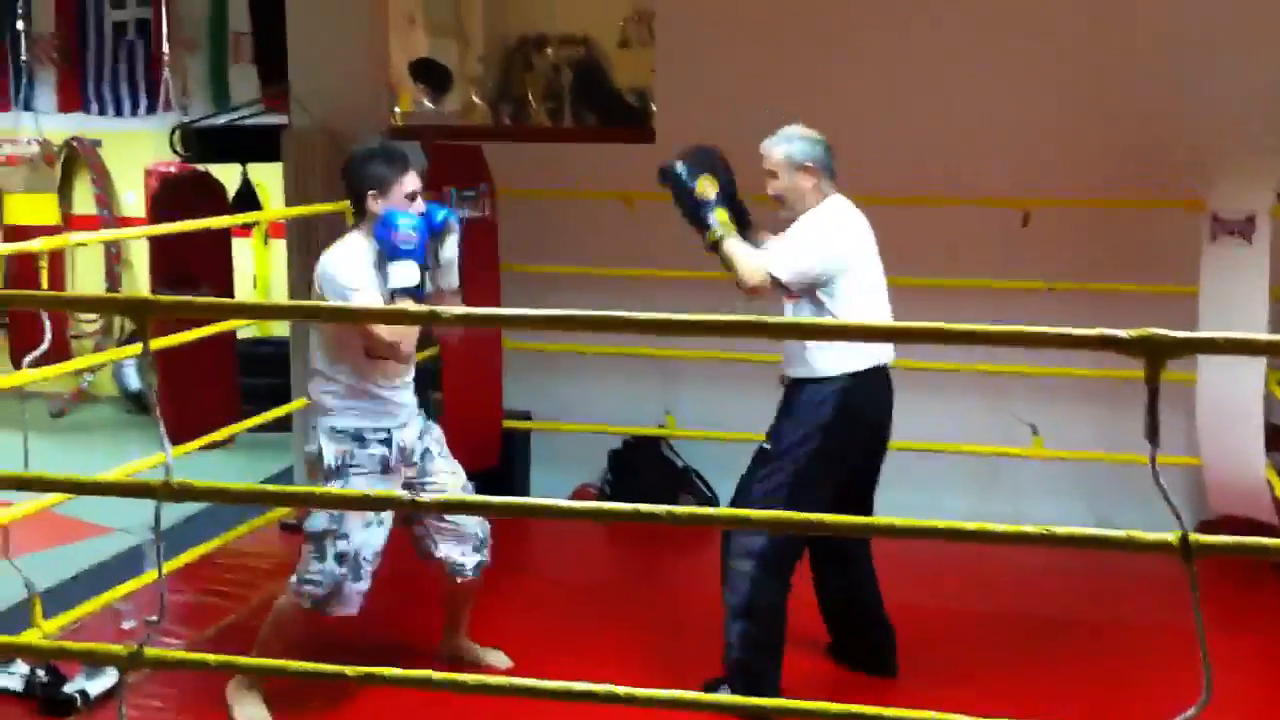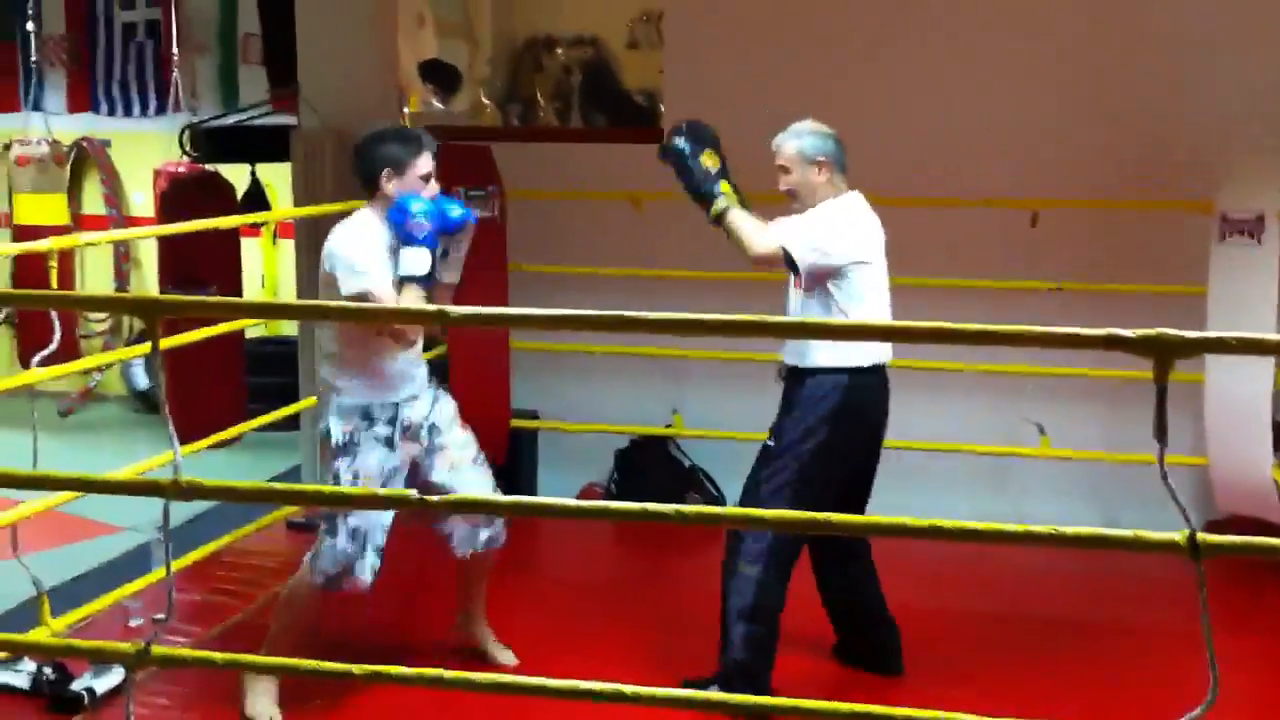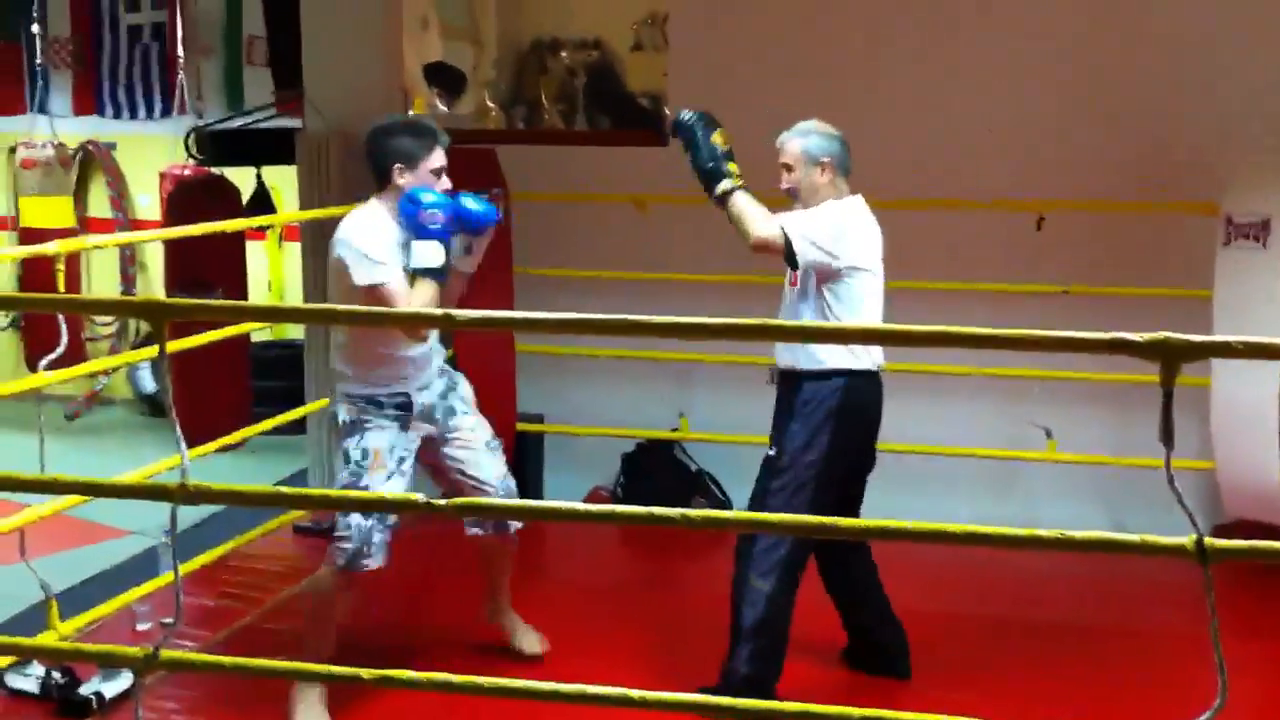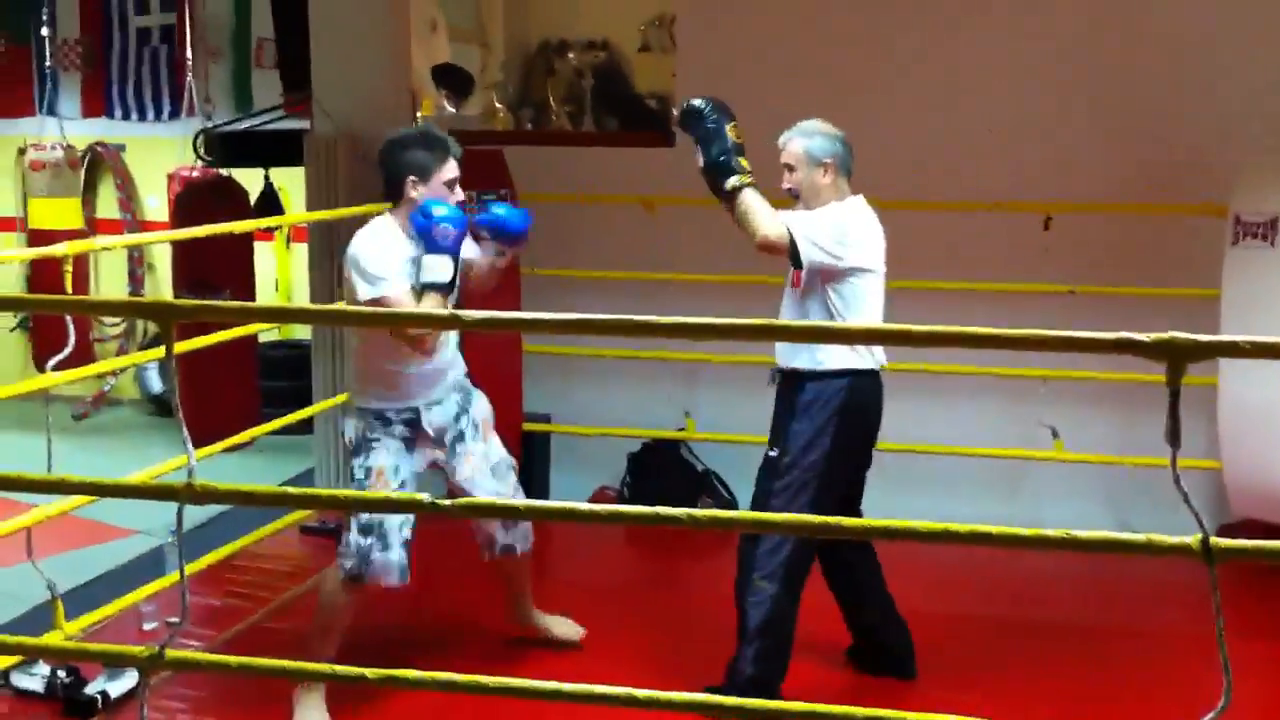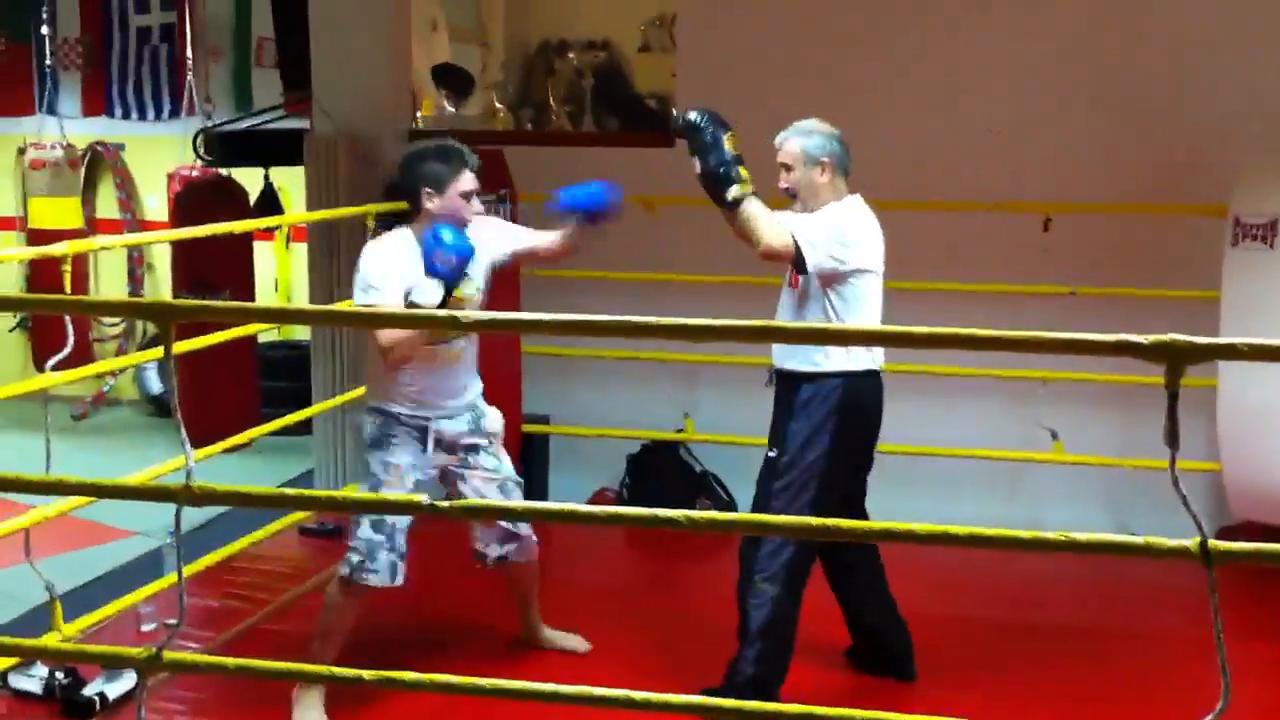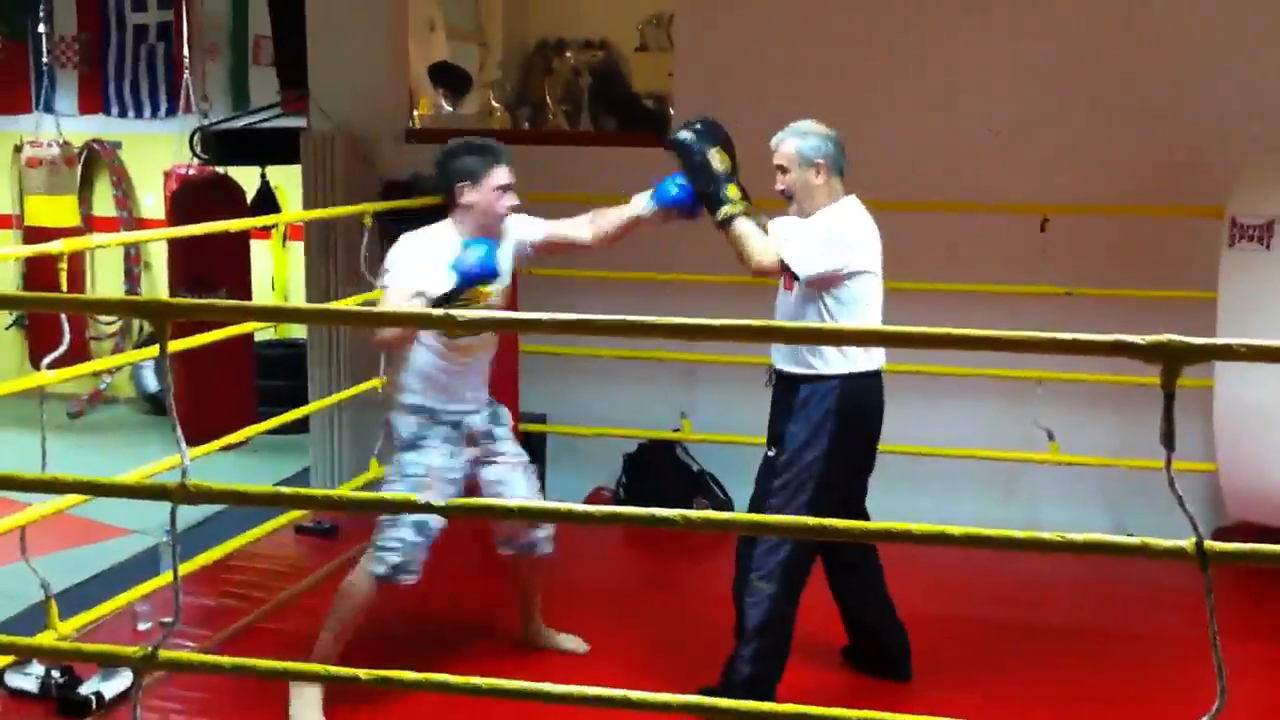
dt=0.1s
person 1, frame 1
left shoulder: (399, 247)
right shoulder: (344, 264)
right elbow: (396, 348)
left wrist: (446, 264)
right wrist: (405, 270)
left hip: (408, 427)
right hip: (350, 437)
left knee: (467, 538)
right knee: (332, 575)
left ankle: (457, 638)
person 1, frame 2
left shoulder: (409, 232)
right shoulder: (351, 243)
right elbow: (405, 332)
left wrist: (451, 259)
right wrist: (416, 253)
left hip: (419, 401)
right hip: (362, 414)
left knee: (480, 515)
right knee: (344, 552)
left ankle: (474, 628)
right ankle: (264, 671)
person 1, frame 3
left shoulder: (428, 219)
right shoulder: (361, 232)
right elbow: (418, 320)
left wrist: (468, 249)
right wrist: (429, 243)
left hip: (437, 387)
right hip: (374, 404)
left knee: (495, 498)
right knee: (361, 537)
left ankle: (501, 614)
person 1, frame 4
left shoulder: (445, 231)
right shoulder: (372, 247)
left elbow: (472, 287)
right elbow: (422, 336)
left wrist: (498, 252)
right wrist: (438, 259)
left hip: (453, 403)
right hip: (387, 419)
left knee: (508, 519)
right knee: (368, 552)
left ankle: (527, 614)
person 1, frame 5
left shoulder: (480, 235)
right shoulder: (385, 256)
left elbow: (550, 245)
right elbow: (389, 348)
left wrist: (581, 218)
right wrist: (434, 285)
left hip: (466, 416)
right hip: (399, 426)
left knee: (512, 531)
right knee: (368, 553)
left ankle: (532, 627)
person 1, frame 6
left shoulder: (509, 234)
right shoulder: (415, 249)
left elbow: (590, 229)
right elbow: (387, 336)
left wrist: (652, 204)
right wrist: (448, 289)
left hip: (481, 415)
right hip: (426, 421)
left knee: (528, 524)
right knee: (395, 549)
left ankle: (532, 626)
person 2, frame 1
left shoulder: (829, 228)
right shoulder: (834, 224)
left elbow: (756, 277)
right elbow: (774, 262)
left hip: (832, 397)
right hip: (857, 393)
left knee: (758, 525)
right knee: (836, 525)
left ankle: (751, 678)
right ankle: (866, 646)
person 2, frame 2
left shoulder: (840, 221)
right shoulder: (836, 218)
left elbow: (761, 247)
right elbow: (770, 246)
left wrist: (711, 188)
right wrist: (714, 185)
left hip: (833, 392)
right hip: (851, 389)
left knee: (765, 526)
right knee: (836, 524)
left ankle: (744, 677)
right ankle: (873, 643)
person 2, frame 3
left shoulder: (844, 222)
right shoulder: (825, 220)
left elbow: (761, 236)
right elbow: (763, 230)
left wrist: (720, 171)
right wrist: (716, 175)
left hip: (831, 396)
right hip: (825, 393)
left knee: (773, 537)
right knee: (835, 527)
left ankle: (747, 685)
right ankle: (880, 648)
person 2, frame 4
left shoulder: (847, 223)
right shoulder: (827, 220)
left elbow: (767, 236)
right elbow: (768, 228)
left wrist: (730, 166)
right wrist: (723, 172)
left hip: (832, 397)
right hip: (823, 393)
left knee: (775, 538)
right knee: (838, 527)
left ankle: (753, 684)
right ankle: (885, 647)
person 2, frame 5
left shoulder: (846, 223)
right shoulder: (823, 222)
left elbow: (770, 241)
right elbow: (762, 229)
left wrist: (727, 170)
right wrist: (722, 174)
left hip: (831, 397)
right hip: (824, 394)
left knee: (776, 538)
right knee: (842, 526)
left ankle: (752, 685)
right ankle: (884, 648)
person 2, frame 6
left shoulder: (842, 226)
right shoulder: (820, 224)
left elbow: (762, 259)
right elbow: (764, 238)
left wrist: (719, 188)
right wrist: (719, 187)
left hip: (831, 398)
right hip: (823, 395)
left knee: (773, 538)
right knee: (842, 527)
left ankle: (748, 684)
right ankle: (882, 648)
